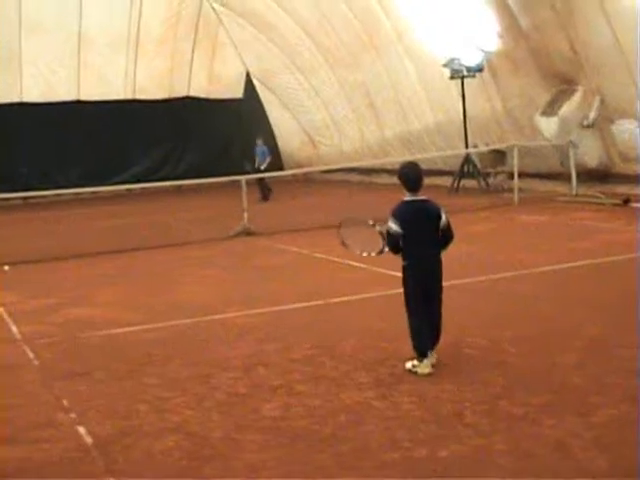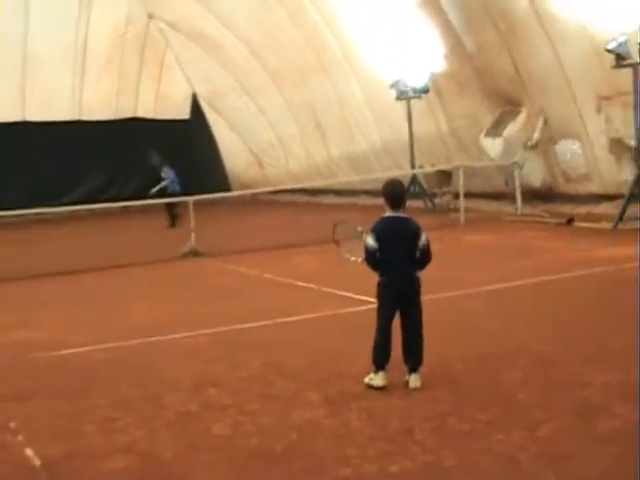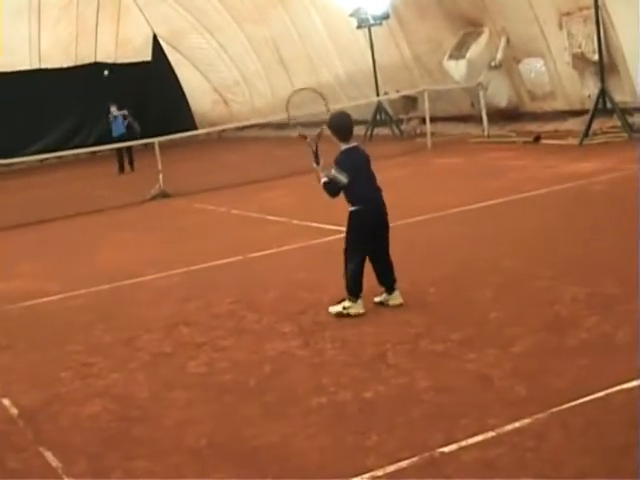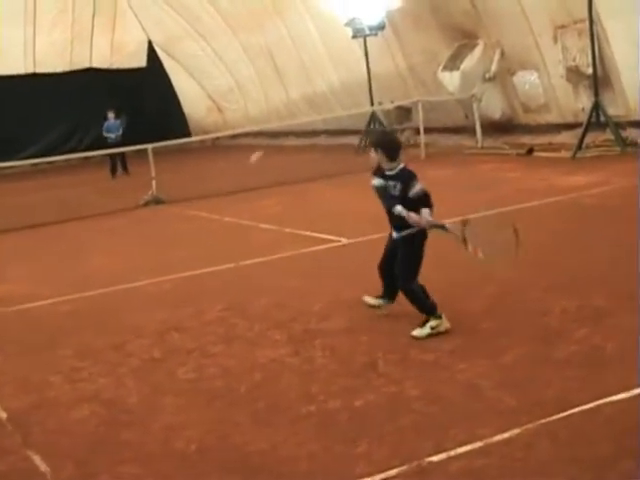
dt=1s
person 1, frame 1
left shoulder: (399, 212)
right shoulder: (434, 208)
left elbow: (393, 244)
right elbow: (447, 235)
left wrist: (405, 250)
left hip: (412, 267)
right hip: (433, 264)
left knee: (416, 312)
right knee: (433, 308)
left ankle: (423, 360)
right ankle: (430, 351)
person 1, frame 2
left shoulder: (378, 227)
right shoulder: (414, 227)
left elbow: (370, 258)
right elbow: (425, 256)
left hip: (388, 284)
right hip: (410, 283)
left knee: (383, 327)
right knee: (413, 328)
left ankle: (379, 373)
right ankle: (414, 374)
person 1, frame 3
left shoulder: (342, 160)
right shoulder: (361, 153)
left elbow: (333, 191)
left wrist: (323, 177)
right wrist: (331, 176)
left hip: (361, 211)
right hip: (378, 206)
left knee: (353, 255)
right knee: (380, 251)
left ankle: (354, 301)
right ankle: (391, 292)
person 1, frame 4
left shoulder: (407, 176)
right shoulder: (378, 174)
left elbow: (424, 200)
right elbow: (386, 200)
left wrist: (425, 216)
right wrist: (407, 214)
left hip: (412, 234)
right hip: (397, 232)
left knee: (406, 279)
right knee: (386, 268)
left ankle: (436, 318)
right ankle: (387, 297)
